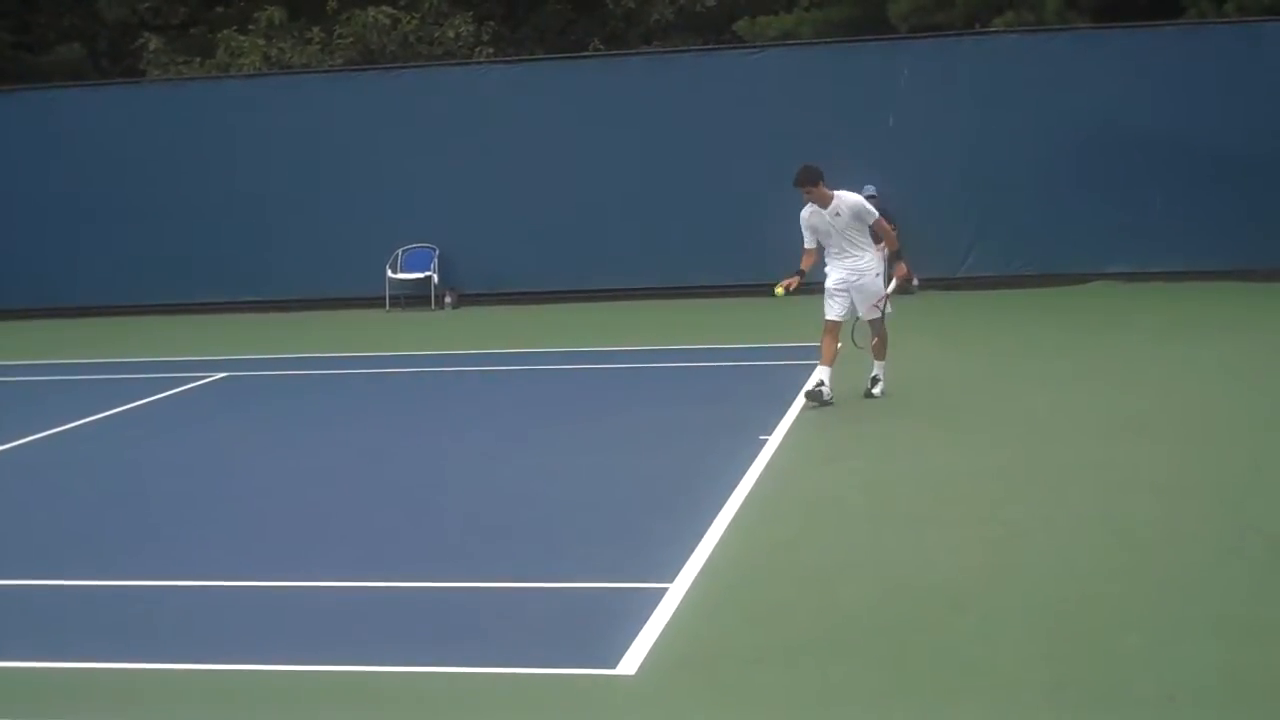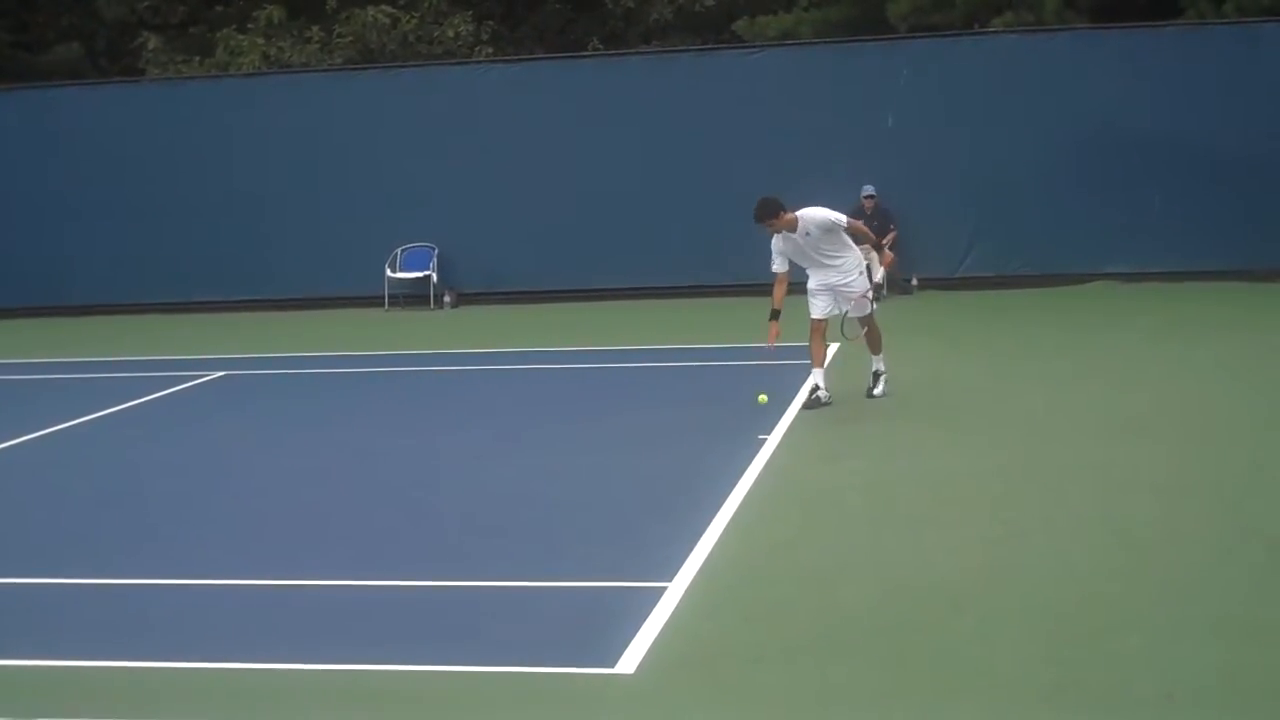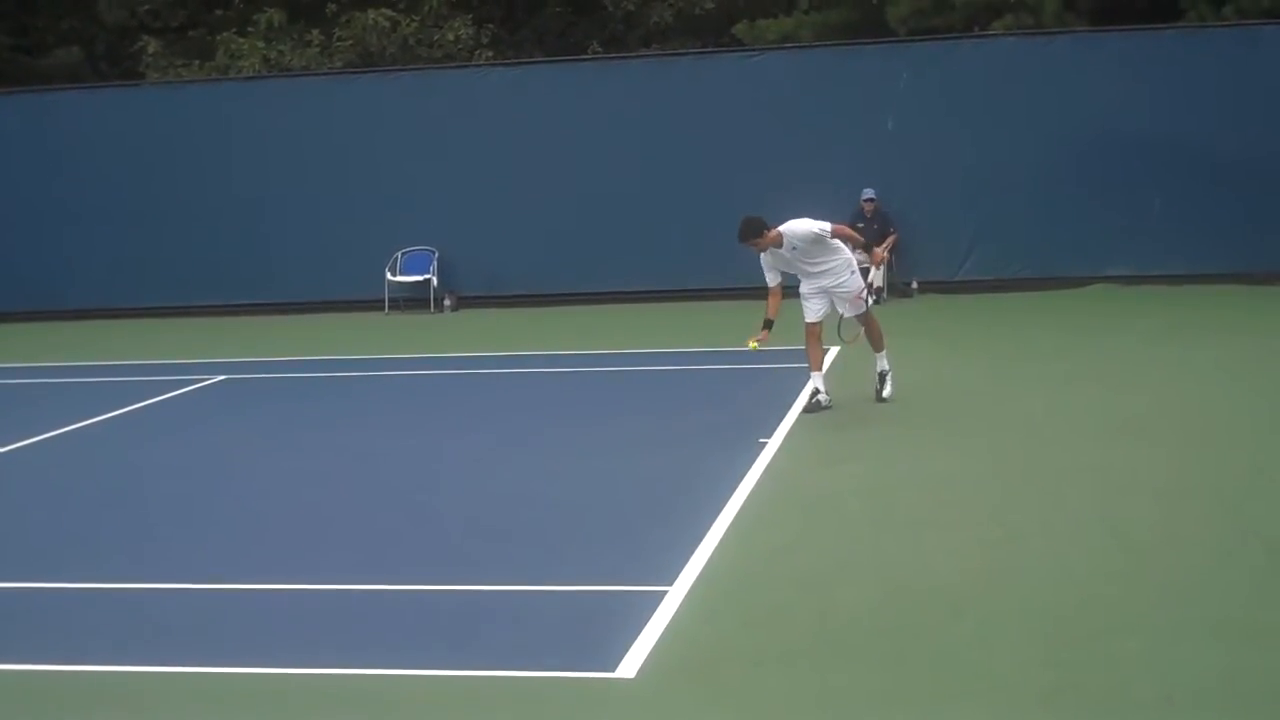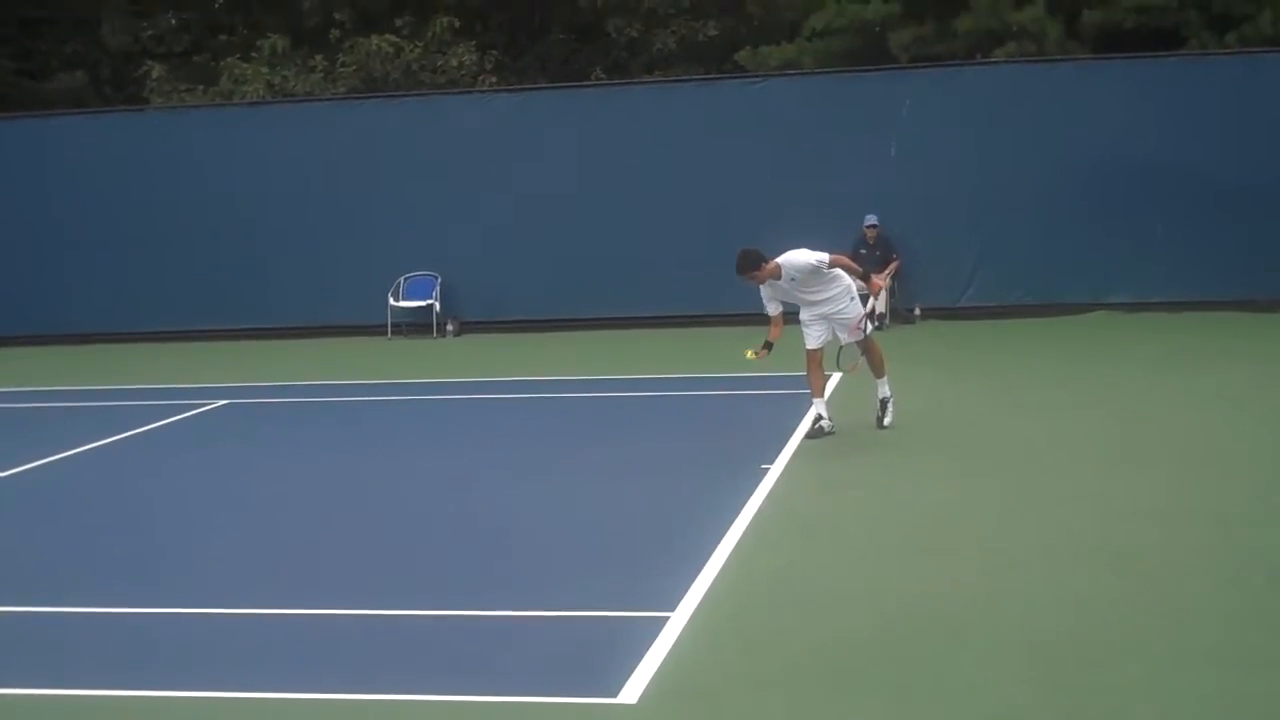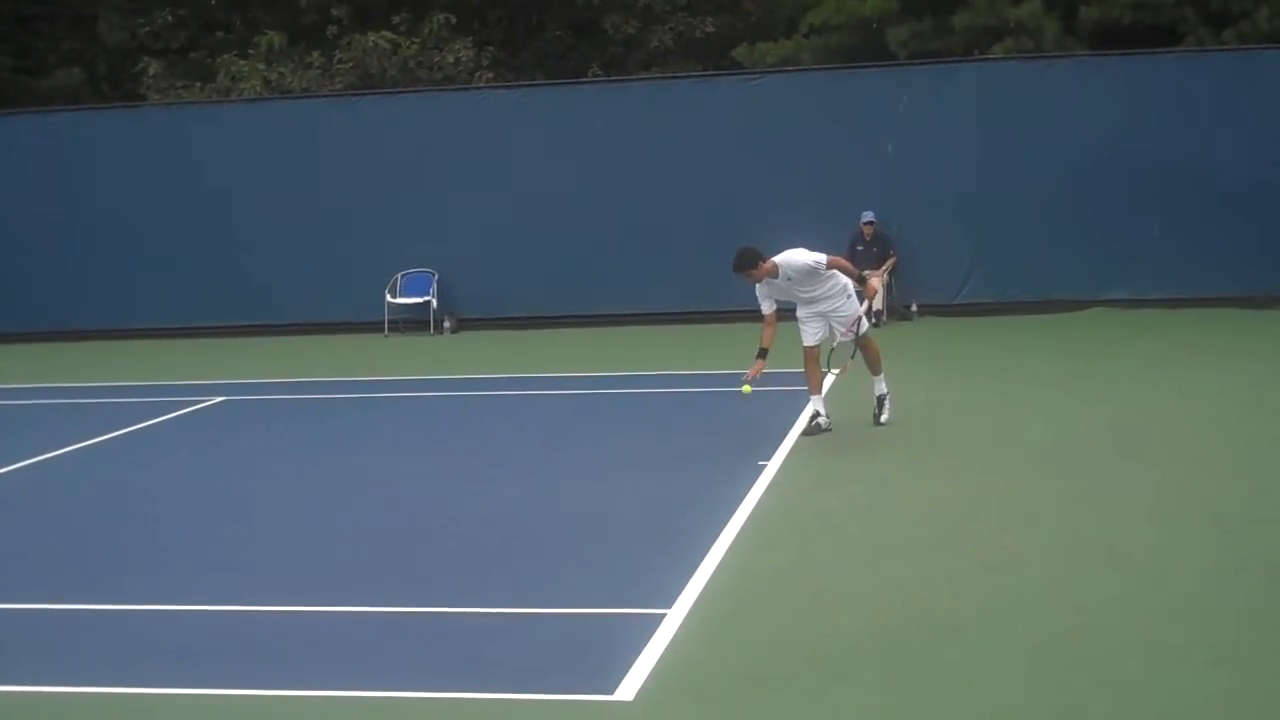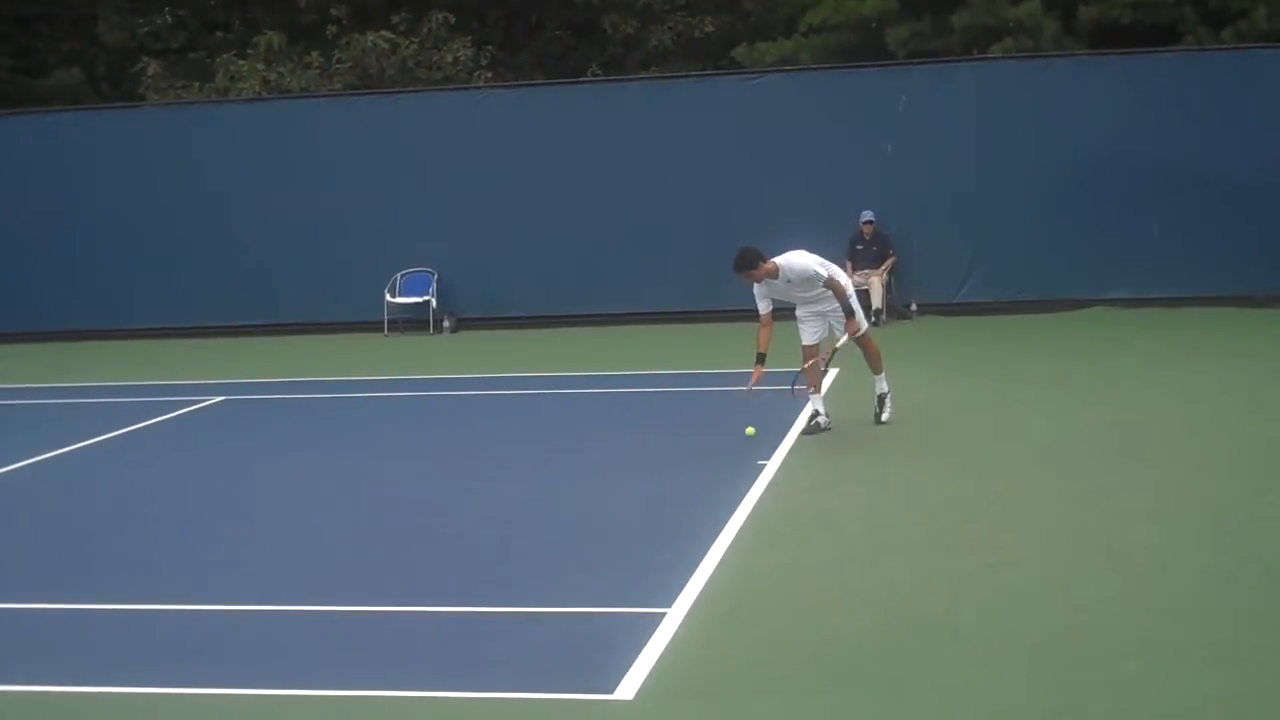
dt=0.3s
person 1, frame 1
left shoulder: (853, 202)
right shoulder: (807, 216)
left elbow: (884, 229)
right elbow: (810, 252)
left wrist: (897, 260)
right wrist: (798, 275)
left hip: (866, 269)
right hip: (836, 274)
left knee: (876, 323)
right knee: (831, 327)
left ankle: (878, 376)
right ankle: (823, 385)
person 1, frame 2
left shoulder: (816, 216)
right shoulder: (778, 243)
left elbow: (855, 226)
right elbow: (781, 281)
right wrist: (775, 320)
left hip: (850, 270)
right hip: (820, 279)
left knee: (867, 322)
right knee: (817, 328)
left ankle: (878, 371)
right ankle: (820, 388)
person 1, frame 3
left shoulder: (800, 229)
right shoulder: (767, 258)
left elbow: (841, 231)
right elbow: (775, 294)
left wrist: (871, 250)
right wrist: (766, 328)
left hip: (841, 270)
right hip: (812, 283)
left knee: (866, 319)
right knee: (812, 331)
left ankle: (883, 370)
right ankle: (820, 392)
person 1, frame 4
left shoulder: (797, 260)
right shoulder: (767, 289)
left elbow: (839, 260)
right elbow: (777, 324)
left wrist: (869, 279)
right wrist: (765, 349)
left hip: (841, 296)
right hip: (812, 309)
left knee: (866, 344)
right knee: (813, 358)
left ankle: (884, 397)
right ankle: (823, 418)
person 1, frame 5
left shoulder: (795, 260)
right shoulder: (763, 288)
left elbow: (837, 262)
right elbow: (769, 324)
left wrist: (864, 283)
right wrist: (760, 359)
left hip: (838, 294)
right hip: (809, 307)
left knee: (863, 341)
right knee: (810, 355)
left ankle: (881, 393)
right ankle: (820, 415)
person 1, frame 6
left shoulder: (796, 264)
right shoulder: (761, 288)
left elbow: (835, 285)
right elbow: (765, 325)
left wrist: (850, 318)
right wrist: (759, 364)
left hip: (836, 294)
right hip: (807, 305)
left knee: (863, 341)
right knee: (809, 354)
left ankle: (882, 392)
right ankle: (820, 415)
